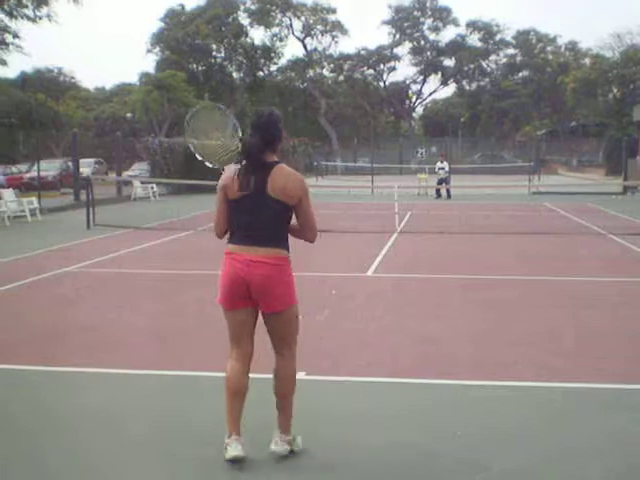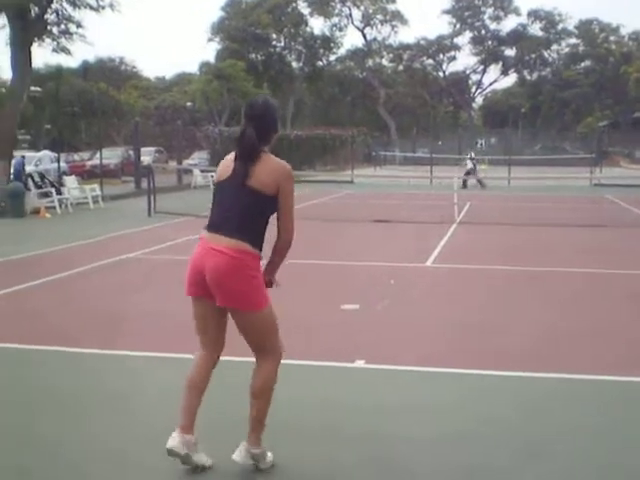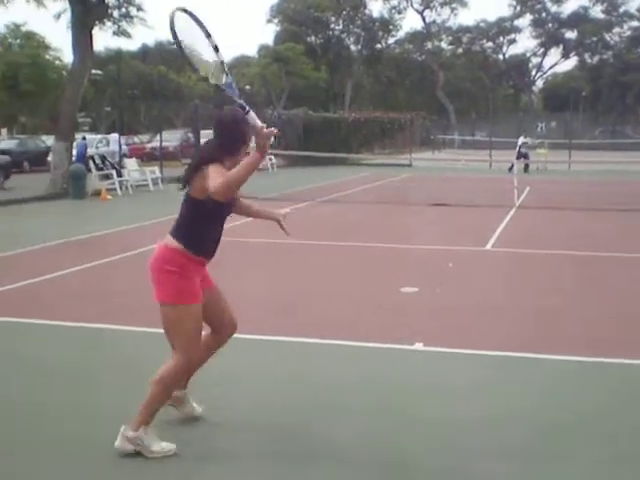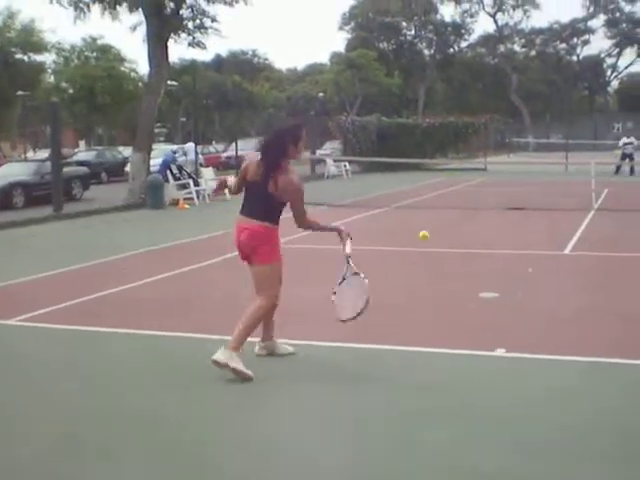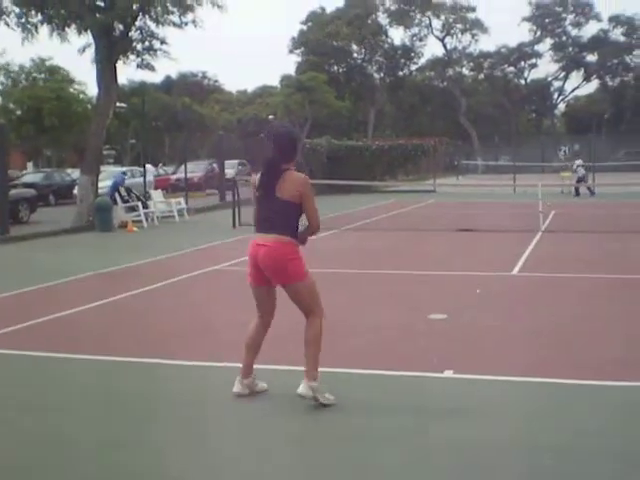
dt=1s
person 1, frame 1
left shoulder: (230, 176)
right shoulder: (293, 180)
left elbow: (220, 230)
right elbow: (310, 234)
left hip: (236, 267)
right hip: (273, 270)
left knee: (239, 356)
right knee: (285, 354)
left ankle: (233, 439)
right ankle: (284, 435)
person 1, frame 2
left shoulder: (227, 160)
right shoulder: (280, 170)
left elbow: (230, 212)
right elbow: (285, 236)
right wrist: (270, 272)
left hip: (203, 255)
right hip: (237, 265)
left knee: (208, 351)
right knee: (270, 354)
left ankle: (183, 436)
right ankle: (252, 446)
person 1, frame 3
left shoulder: (224, 167)
right shoulder: (215, 170)
left elbow: (233, 202)
right elbow: (222, 191)
left wrist: (270, 214)
right wrist: (258, 155)
left hip: (190, 265)
right hip: (177, 266)
left knee: (226, 326)
right knee: (186, 355)
left ankle: (176, 391)
right ankle: (136, 431)
person 1, frame 4
left shoulder: (252, 163)
right shoulder: (290, 182)
left elbow: (235, 189)
right elbow: (303, 223)
left wrist: (227, 183)
right wrist: (334, 229)
left hip: (242, 229)
right hip: (261, 237)
left knee: (270, 287)
right knee: (266, 299)
left ankle: (267, 341)
right ankle: (229, 352)
person 1, frame 5
left shoulder: (259, 180)
right shoulder: (300, 181)
right elbow: (314, 225)
right wrist: (301, 237)
left hip: (257, 249)
right hip: (282, 253)
left knee: (263, 317)
right knee: (314, 314)
left ankle: (245, 379)
right ankle: (311, 383)
